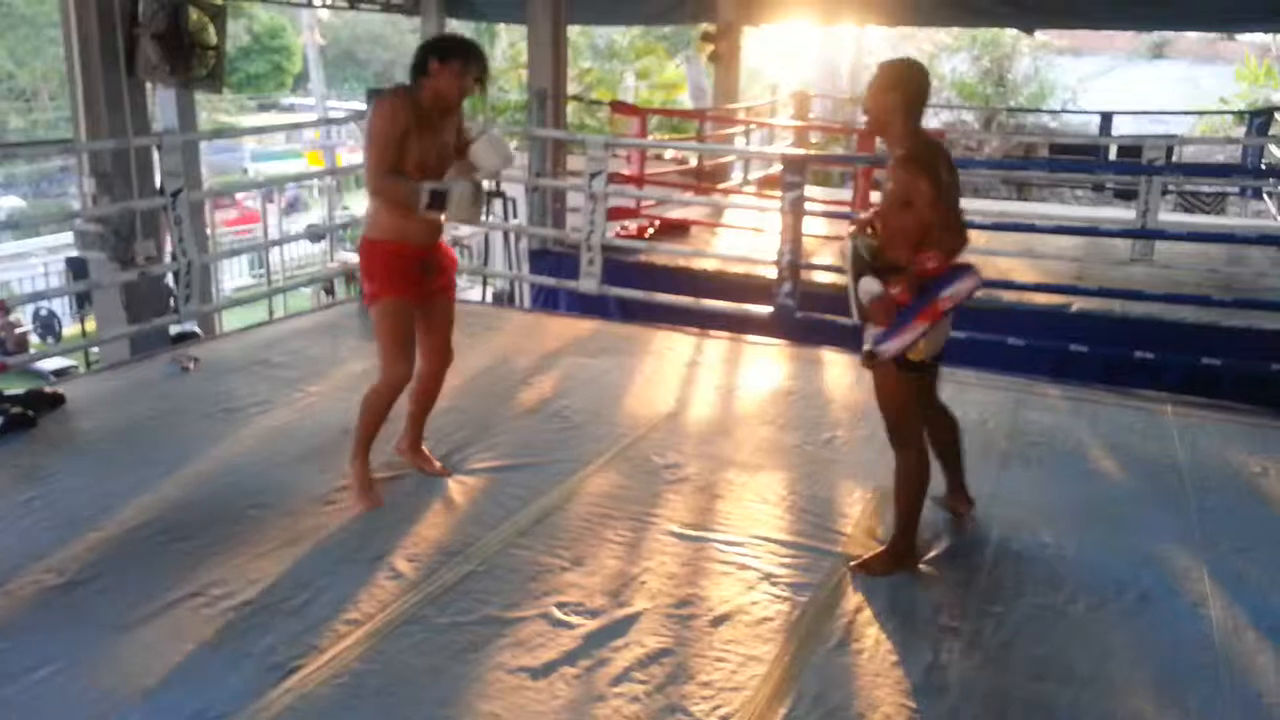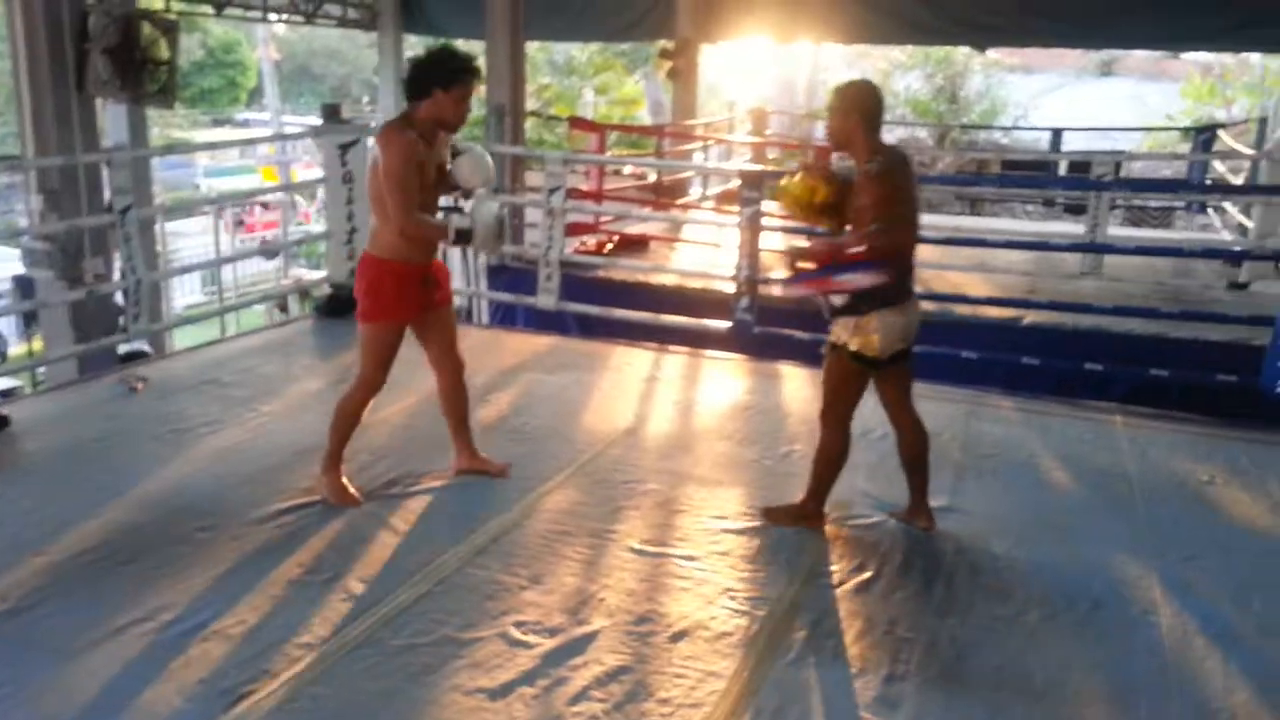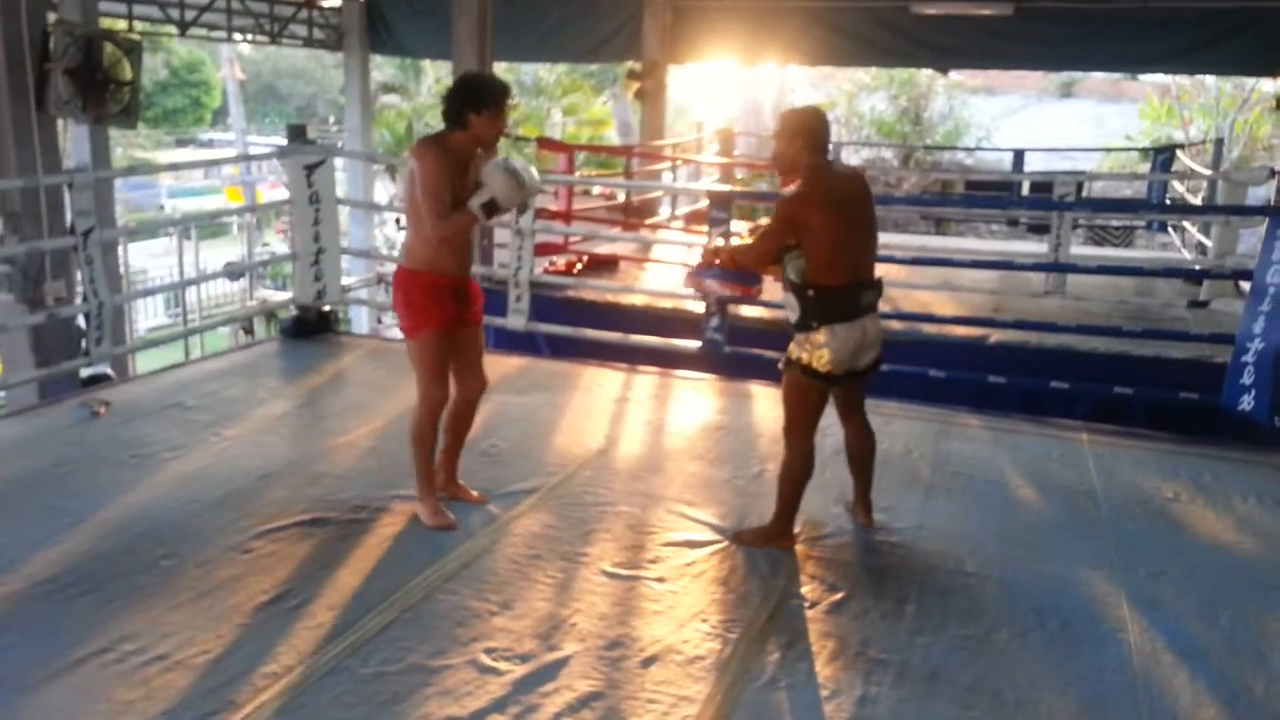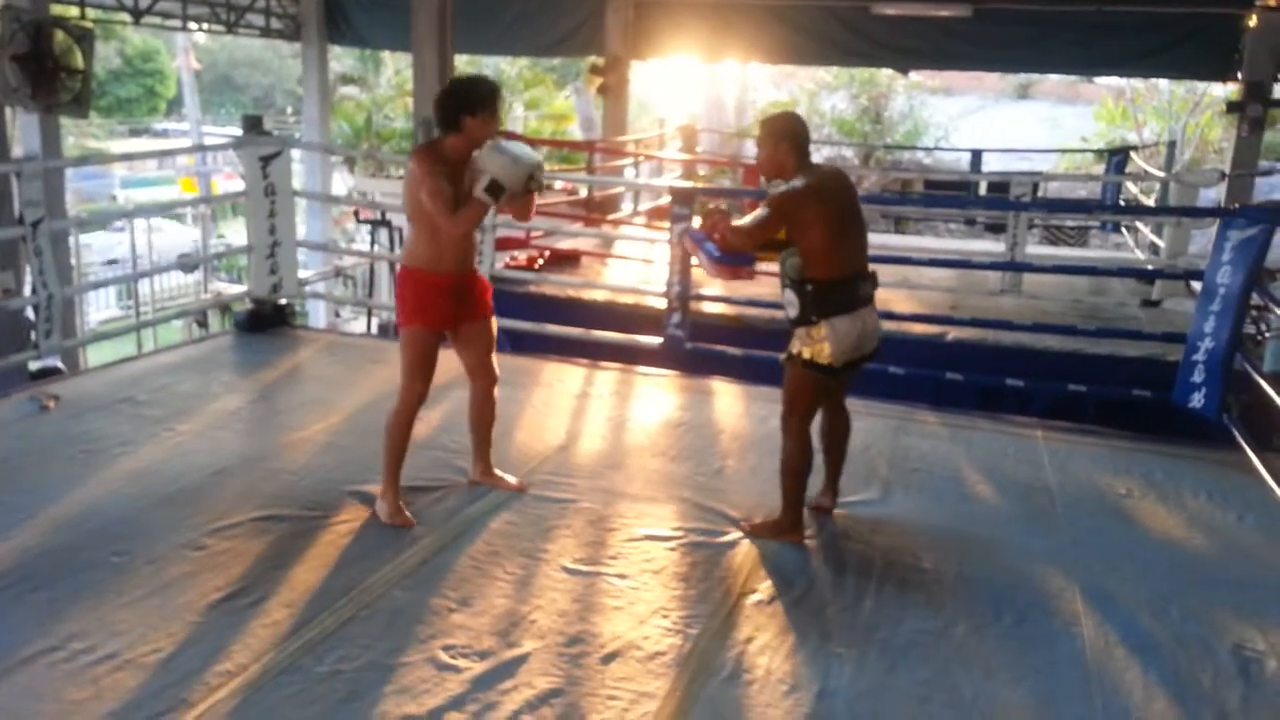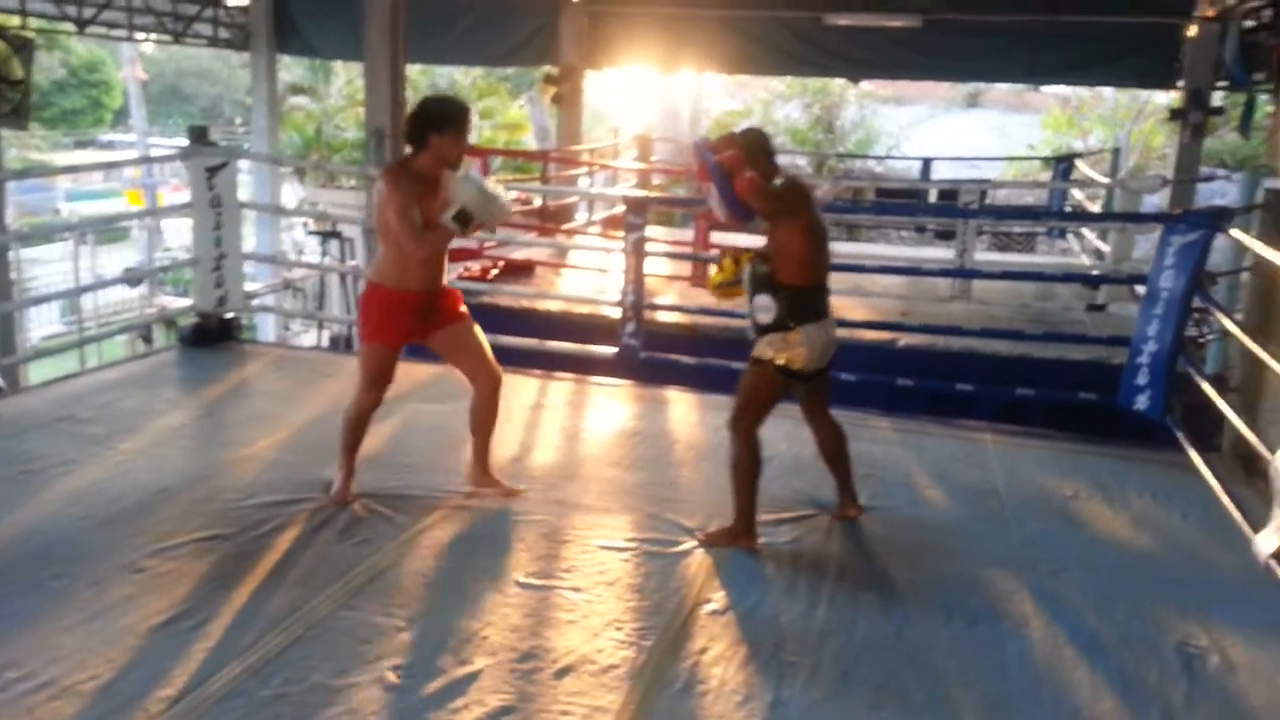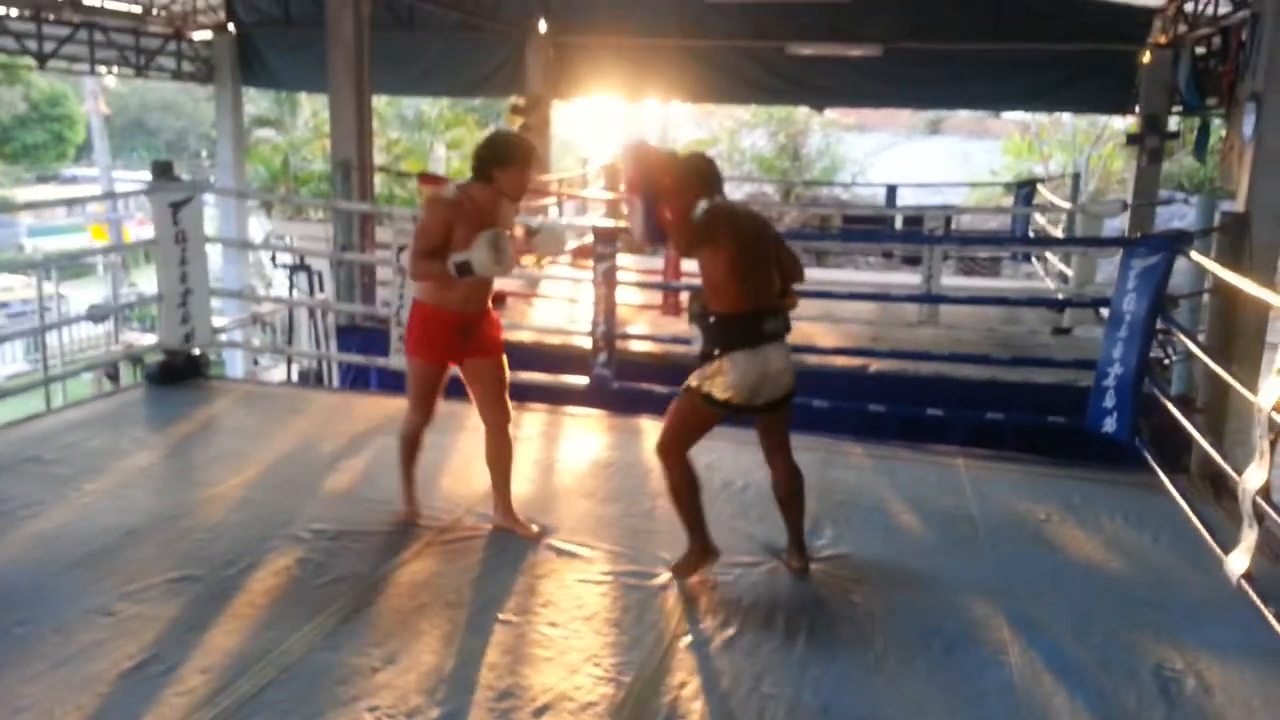
dt=0.5s
person 1, frame 1
left shoulder: (908, 164)
right shoulder: (926, 152)
left elbow: (950, 237)
left wrist: (897, 296)
right wrist: (879, 224)
left knee: (903, 431)
right knee: (926, 405)
left ankle: (902, 545)
right ankle: (957, 494)
person 1, frame 2
left shoulder: (874, 175)
right shoulder: (890, 162)
left elbow: (879, 240)
left hip: (867, 314)
right hip: (895, 308)
left knee: (834, 417)
right knee: (901, 410)
left ankle: (812, 508)
right ankle: (919, 507)
person 1, frame 3
left shoulder: (801, 199)
right shoulder: (854, 181)
left elbow: (756, 254)
left wrist: (719, 253)
right wrist: (779, 248)
left hip: (826, 331)
right hip: (865, 322)
left knee: (798, 433)
right knee: (853, 415)
left ankle: (780, 528)
right ankle: (862, 504)
person 1, frame 4
left shoulder: (793, 194)
right shoulder: (835, 179)
left elbow: (744, 238)
left wrist: (718, 226)
right wrist: (771, 233)
left hip: (824, 325)
right hip: (860, 313)
left knee: (794, 423)
right knee: (833, 403)
left ankle: (789, 522)
right ankle: (829, 490)
person 1, frame 5
left shoulder: (786, 192)
right shoulder: (791, 193)
left elbow: (757, 195)
left wrist: (736, 163)
right wrist: (751, 262)
left hip: (790, 332)
right hip: (814, 325)
left knee: (742, 425)
right knee: (818, 414)
left ankle: (742, 529)
right ankle: (847, 498)
person 1, frame 6
left shoulder: (712, 212)
right shoulder: (756, 221)
left elbow: (687, 242)
right elbow: (793, 273)
left wrist: (664, 196)
left hip: (732, 359)
right hip: (774, 354)
left knee: (671, 449)
right knee: (779, 455)
left ankle: (700, 546)
right ankle: (797, 550)
person 2, frame 1
left shoulder: (450, 117)
right shoulder: (392, 107)
left elbow: (460, 170)
right elbow: (379, 184)
right wrist: (432, 198)
left hip: (433, 254)
right hip: (388, 257)
left knee: (438, 358)
right knee: (397, 371)
left ankle: (412, 442)
right ankle: (359, 462)
person 2, frame 2
left shoulder: (436, 138)
right shoulder: (398, 141)
right elbow: (406, 223)
left hip: (426, 272)
right hip: (387, 275)
left knee: (450, 368)
right knee: (369, 381)
left ankle: (466, 453)
right ankle: (330, 469)
person 2, frame 3
left shoulder: (479, 158)
right shoulder: (430, 155)
right elbow: (440, 227)
left wrist: (505, 195)
right wrist: (487, 202)
left hip: (460, 286)
right hip: (421, 286)
left knee: (472, 387)
right knee: (434, 395)
left ankle: (447, 475)
right ankle: (425, 493)
person 2, frame 4
left shoulder: (478, 160)
right shoulder: (426, 162)
left elbow: (521, 212)
right elbow: (457, 225)
left wrist: (524, 178)
right wrist: (493, 187)
left hip: (467, 282)
right hip: (424, 285)
left knee: (486, 379)
right knee: (413, 391)
left ankle: (482, 467)
right ankle: (388, 492)
person 2, frame 5
left shoulder: (444, 177)
right shoulder: (396, 181)
left elbow: (448, 233)
right elbow: (420, 248)
right wrist: (463, 214)
left hip: (438, 299)
right hip: (390, 300)
left knee: (490, 377)
right knee: (369, 397)
left ankle: (481, 469)
right ankle: (344, 474)
person 2, frame 6
left shoulder: (505, 204)
right shoulder: (445, 205)
right elbow: (416, 268)
right wrist: (464, 266)
left hip: (478, 322)
right hip: (433, 320)
left knee: (499, 419)
right knee: (419, 416)
left ankle: (504, 510)
right ankle: (407, 491)
